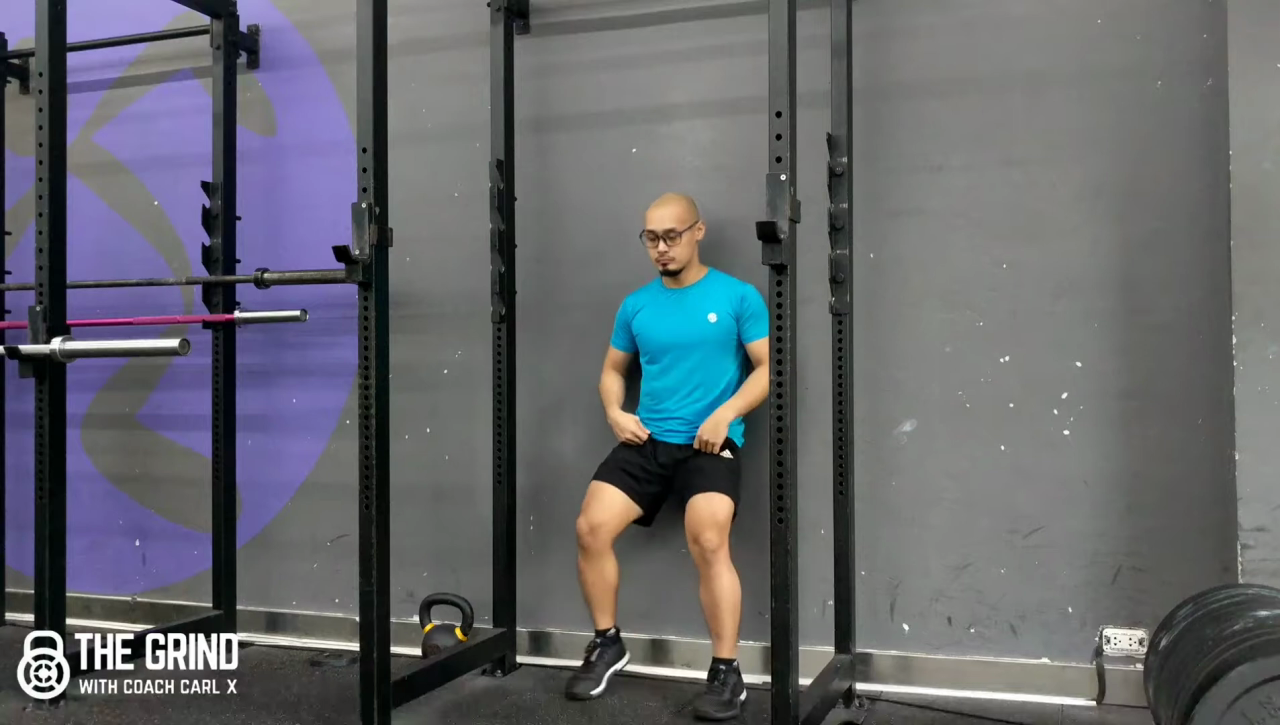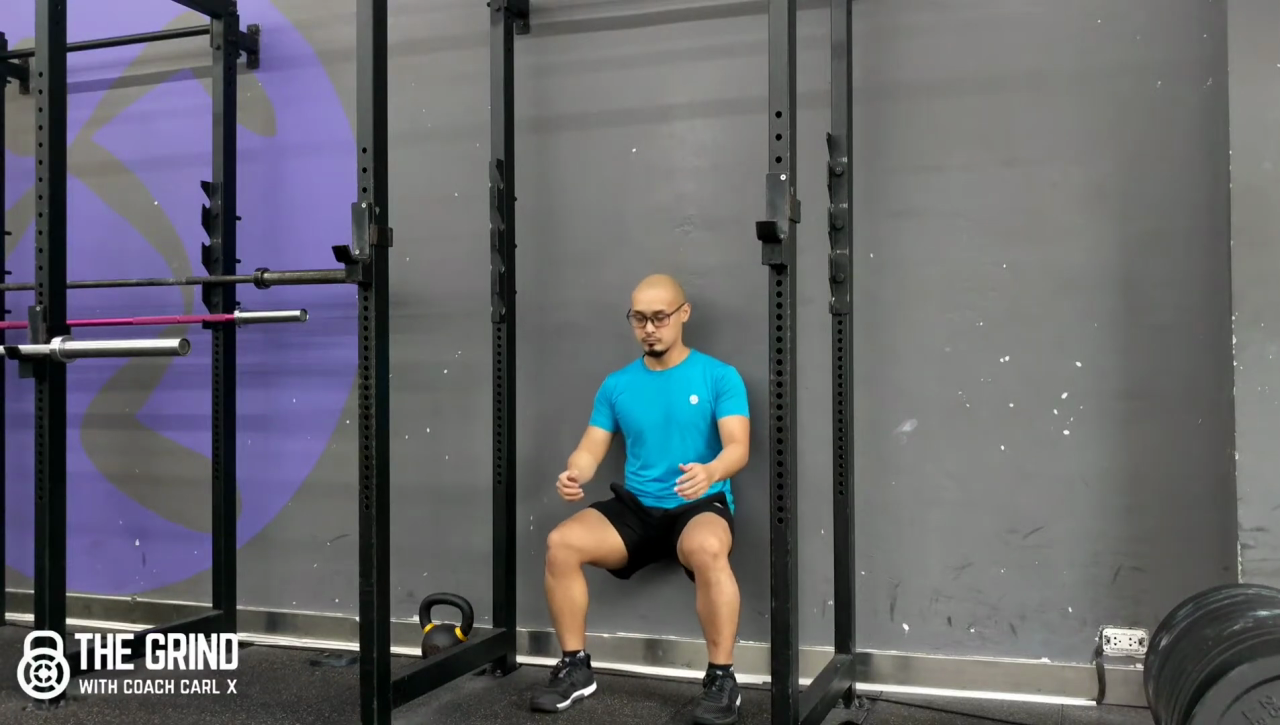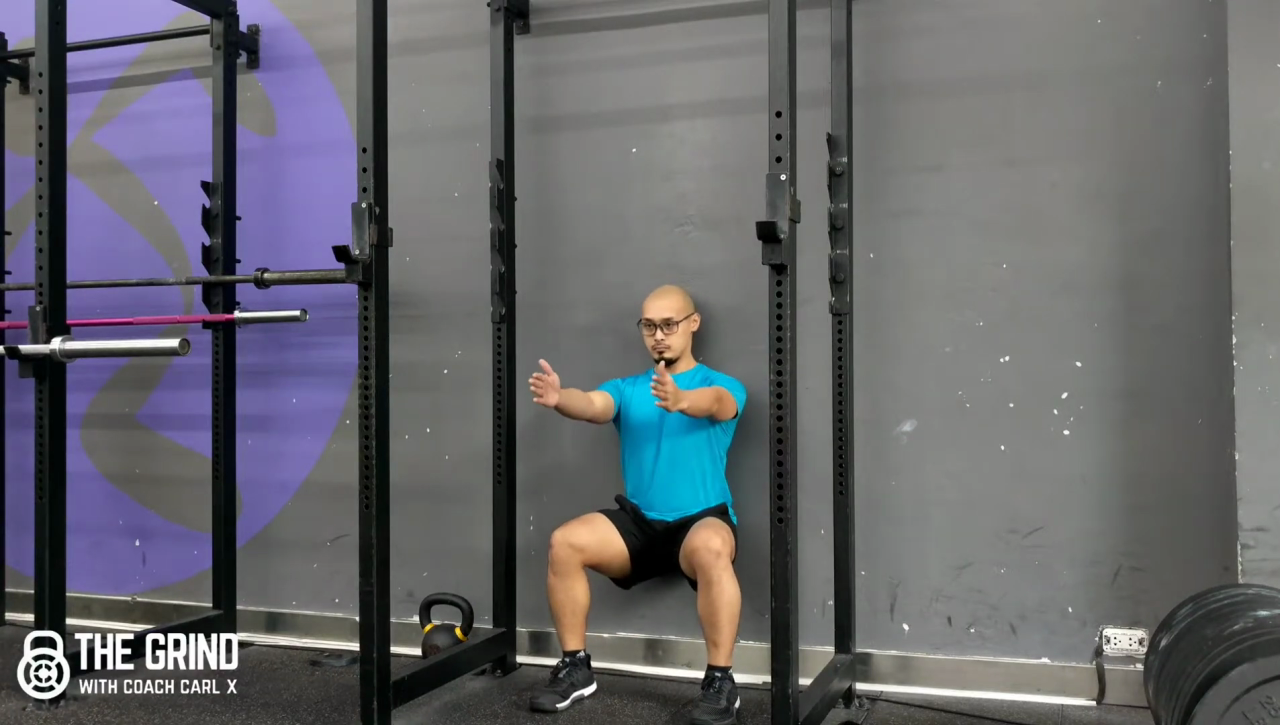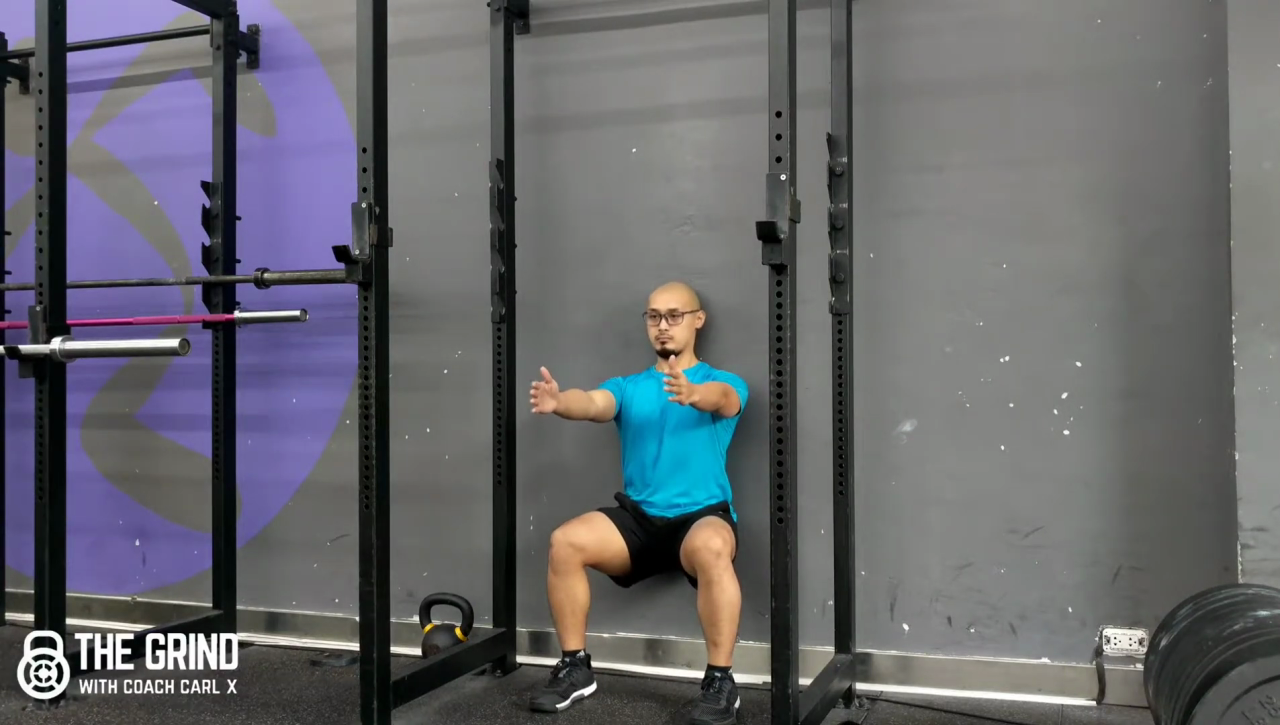
dt=1s
person 1, frame 1
left shoulder: (737, 297)
right shoulder: (636, 305)
left elbow: (766, 368)
right elbow: (613, 370)
left wrist: (725, 413)
right wrist: (615, 412)
left hip: (710, 445)
right hip: (647, 441)
left knee: (708, 543)
right knee: (591, 527)
left ankle: (726, 672)
right ankle: (607, 644)
person 1, frame 2
left shoulder: (719, 377)
right shoulder: (617, 385)
left elbow: (738, 446)
right elbow: (589, 450)
left wrist: (711, 473)
right wrist: (573, 475)
left hip: (700, 508)
right hip: (636, 507)
left knee: (708, 551)
right knee: (560, 543)
left ankle: (722, 679)
right ankle: (575, 667)
person 1, frame 3
left shoulder: (724, 387)
right shoulder: (625, 389)
left elbow: (711, 403)
right elbow: (593, 405)
left wrist: (679, 400)
right wrist: (559, 397)
left hip: (701, 520)
right hip: (639, 521)
left knee: (709, 549)
right knee: (564, 543)
left ankle: (721, 682)
right ankle: (575, 668)
person 1, frame 4
left shoulder: (725, 384)
right shoulder: (627, 387)
left elbow: (719, 397)
right elbow: (593, 402)
left wrist: (690, 393)
right wrist: (558, 402)
left hip: (701, 516)
right hip: (638, 517)
left knee: (710, 549)
right knee: (564, 542)
left ankle: (720, 681)
right ankle: (574, 667)
